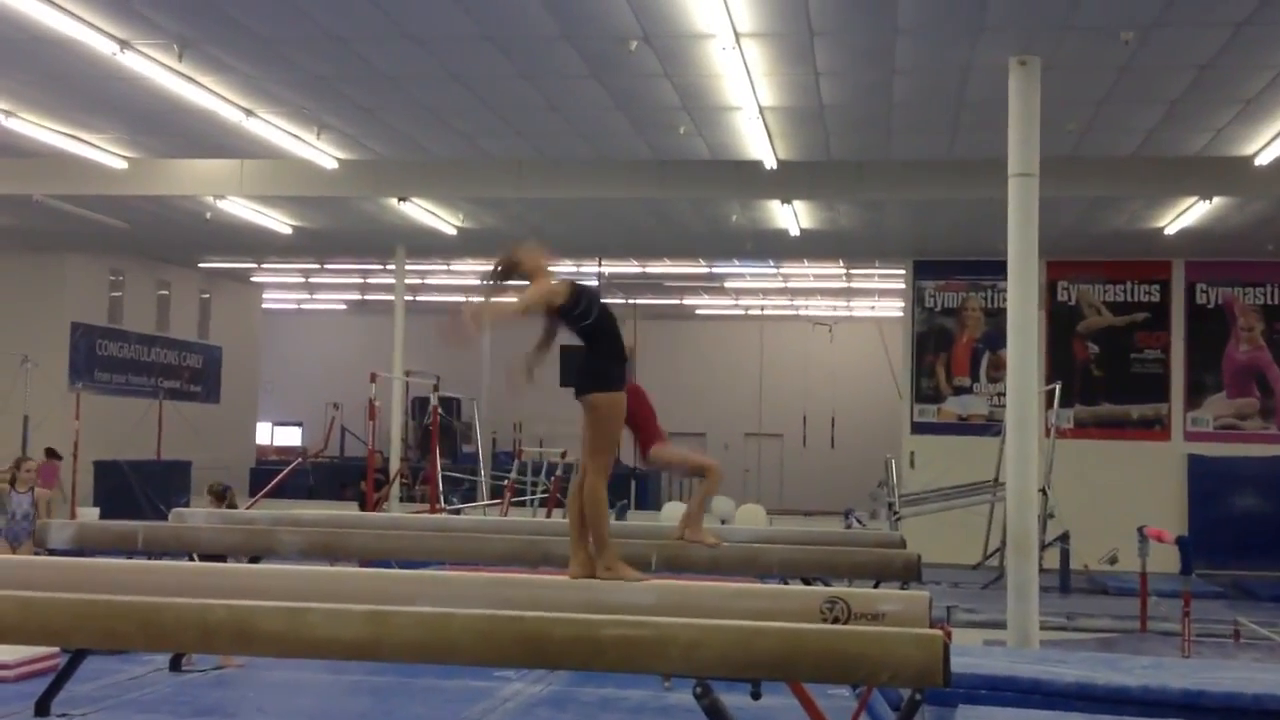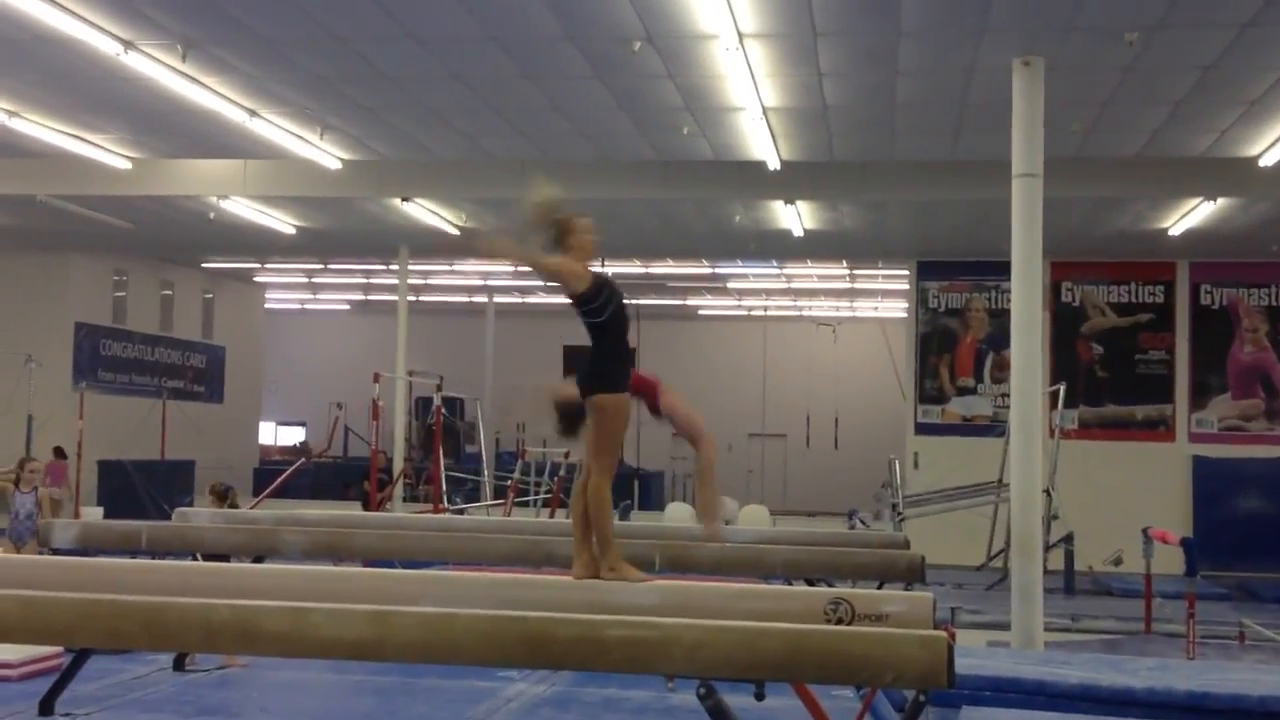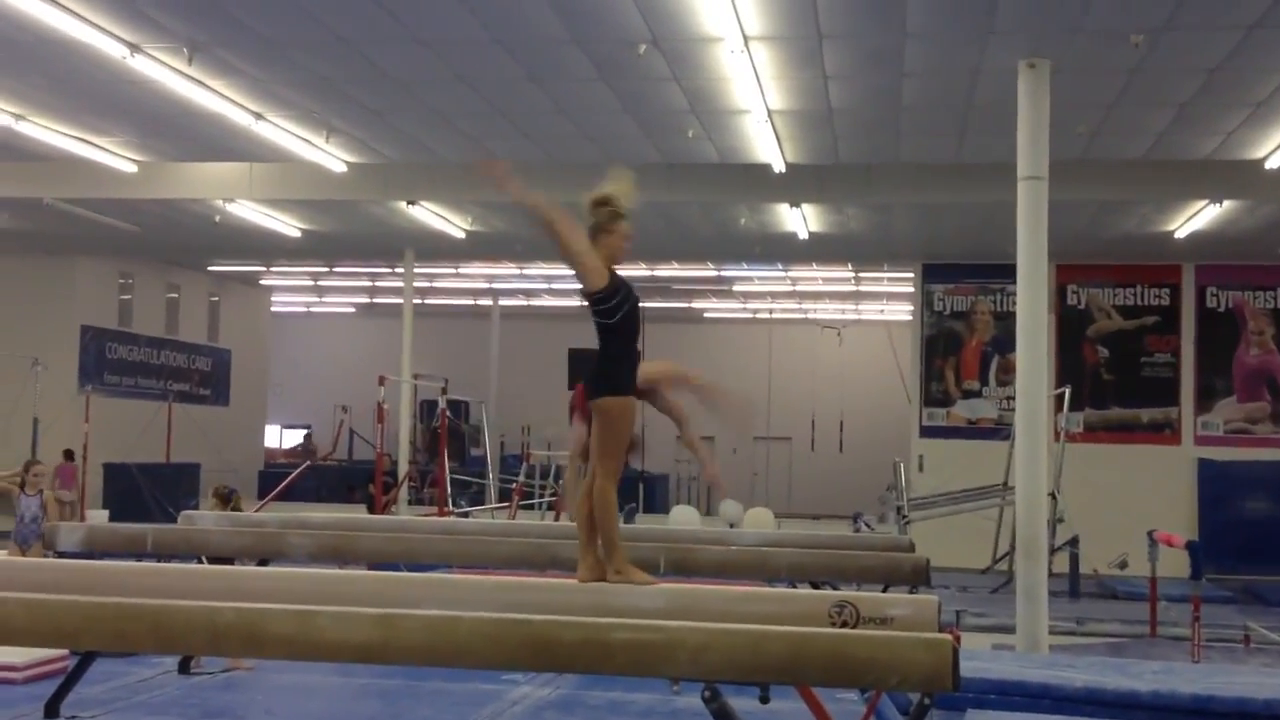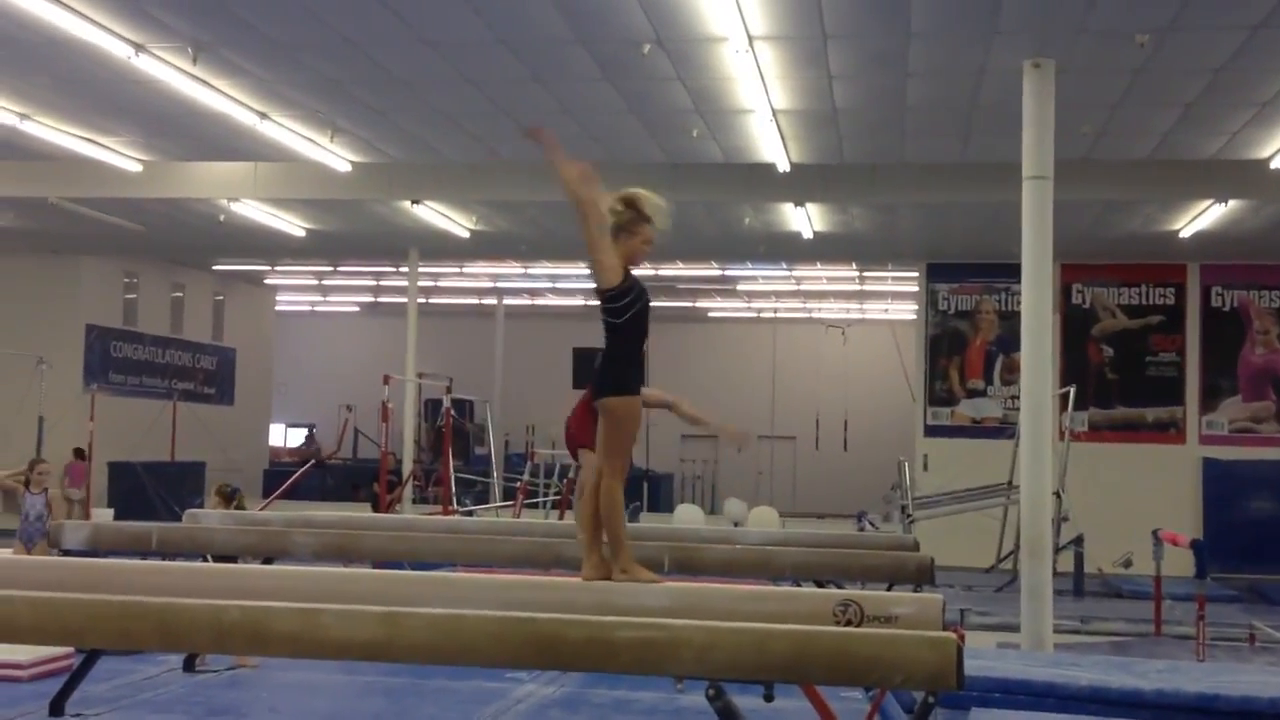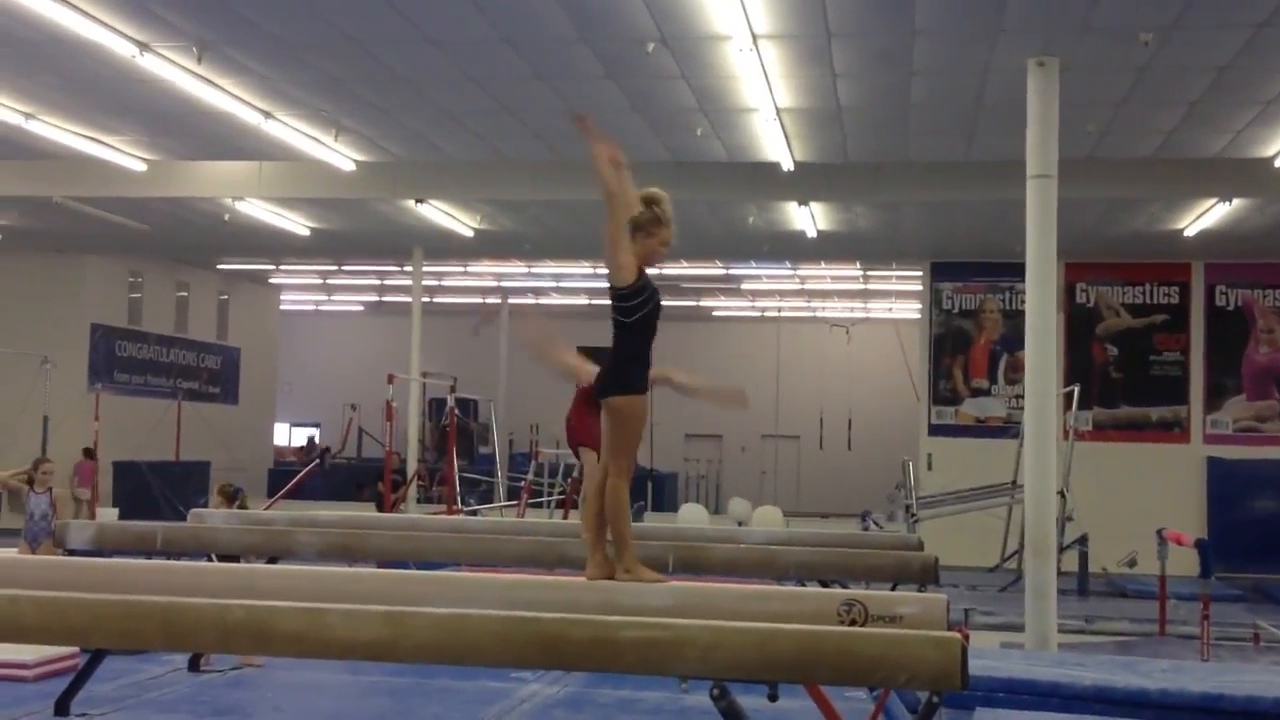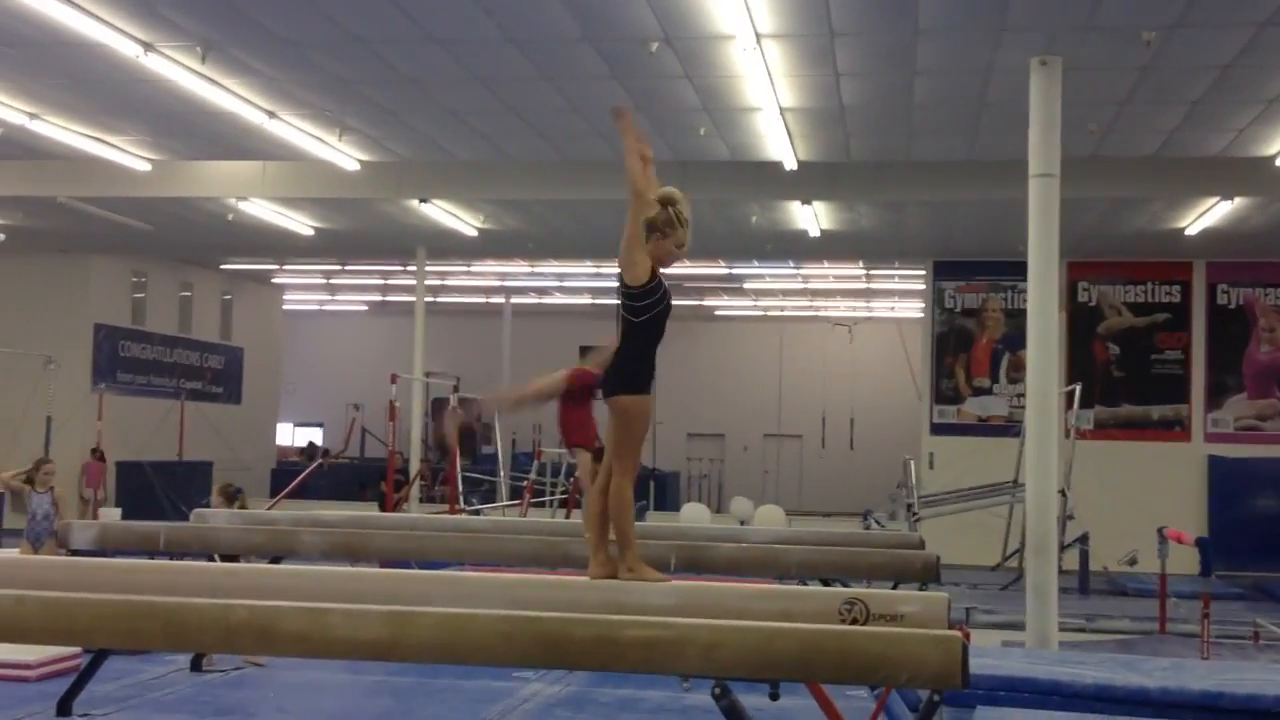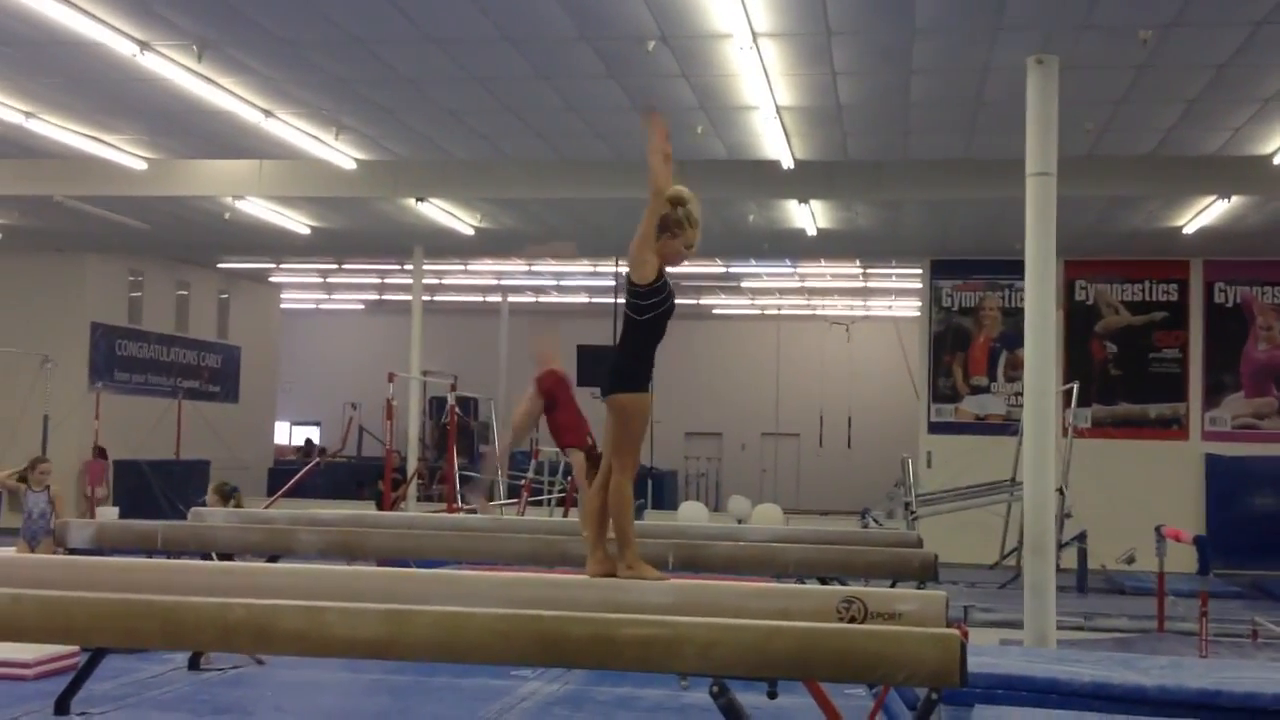
dt=0.1s
person 1, frame 1
left shoulder: (551, 295)
right shoulder: (551, 291)
left elbow: (547, 336)
right elbow: (518, 304)
left wrist: (533, 358)
right wrist: (484, 312)
left hip: (597, 374)
right hip: (603, 379)
left knee: (590, 472)
right knee: (596, 474)
left ankle: (581, 559)
right ankle: (607, 561)
person 1, frame 2
left shoulder: (579, 276)
right shoulder: (573, 271)
right elbow: (532, 257)
right wrist: (495, 247)
left hip: (606, 377)
right hip: (607, 380)
left knee: (593, 473)
right knee: (602, 473)
left ankle: (585, 560)
right ankle: (611, 562)
person 1, frame 3
left shoulder: (599, 274)
right shoulder: (594, 271)
right elbow: (558, 222)
right wrist: (516, 188)
left hip: (611, 380)
right hip: (612, 382)
left knee: (599, 475)
right knee: (606, 476)
left ankle: (590, 563)
right ankle: (616, 564)
person 1, frame 4
left shoulder: (618, 272)
right shoulder: (610, 268)
left elbow: (595, 213)
right elbow: (590, 210)
left wrist: (585, 177)
right wrist: (554, 154)
left hip: (618, 379)
right hip: (618, 381)
left knee: (605, 473)
right knee: (614, 474)
left ankle: (595, 560)
right ankle: (623, 564)
person 1, frame 5
left shoulder: (631, 270)
right shoulder: (623, 266)
left elbow: (622, 200)
right elbow: (615, 199)
left wrist: (616, 162)
right wrist: (595, 140)
left hip: (623, 378)
right hip: (622, 379)
left knee: (610, 471)
right knee: (618, 473)
left ankle: (597, 559)
right ankle: (624, 562)
person 1, frame 6
left shoulder: (645, 270)
right shoulder: (636, 264)
left elbow: (644, 200)
right elbow: (638, 198)
left wrist: (639, 154)
right wrist: (629, 137)
left hip: (628, 377)
right hip: (629, 379)
left knee: (612, 471)
right knee: (624, 473)
left ankle: (600, 558)
right ankle: (629, 562)
person 1, frame 7
left shoulder: (651, 269)
right shoulder: (644, 263)
left elbow: (659, 198)
right elbow: (656, 198)
left wrist: (661, 149)
right wrist: (657, 138)
left hip: (627, 376)
right hip: (628, 377)
left knee: (611, 470)
right knee: (624, 471)
left ankle: (598, 556)
right ankle: (628, 560)
